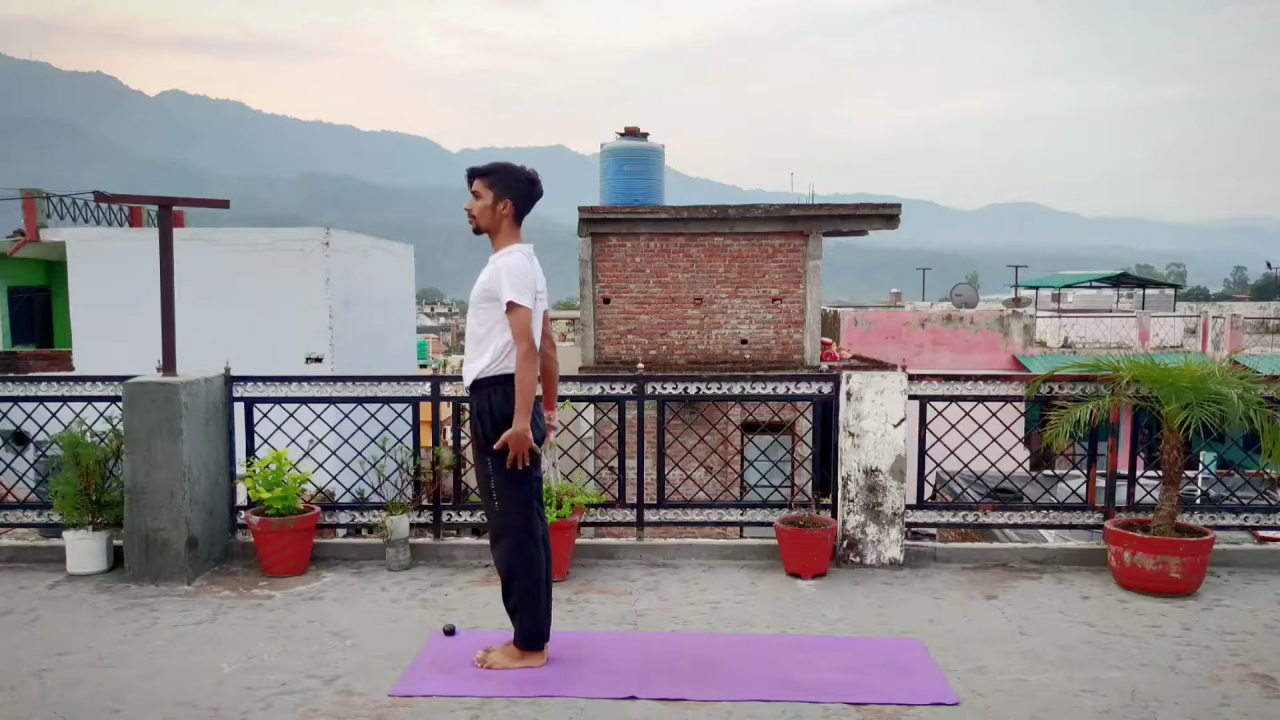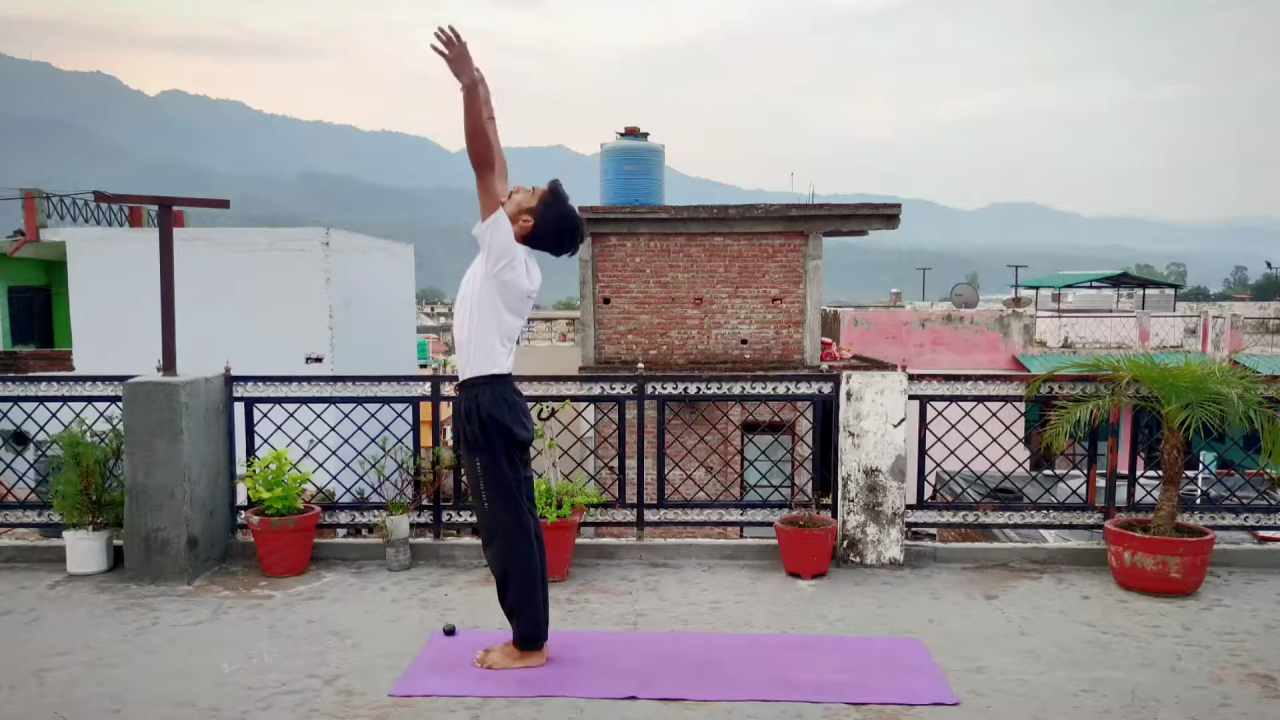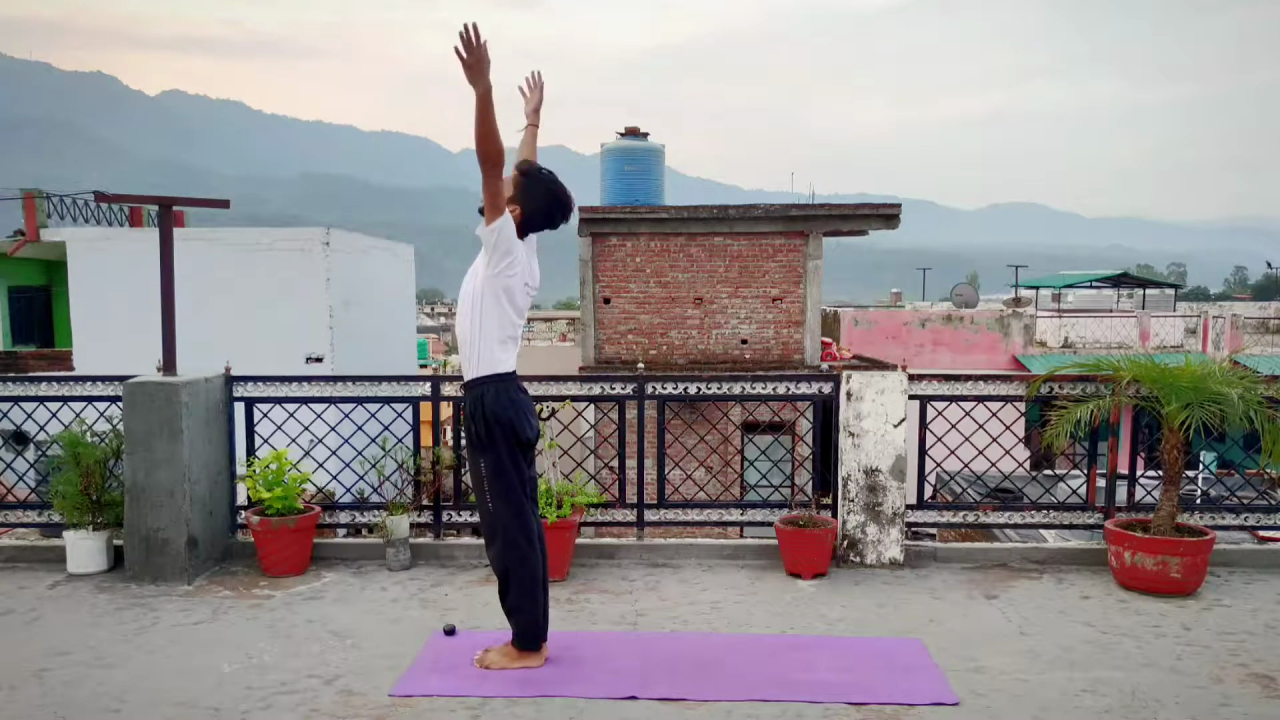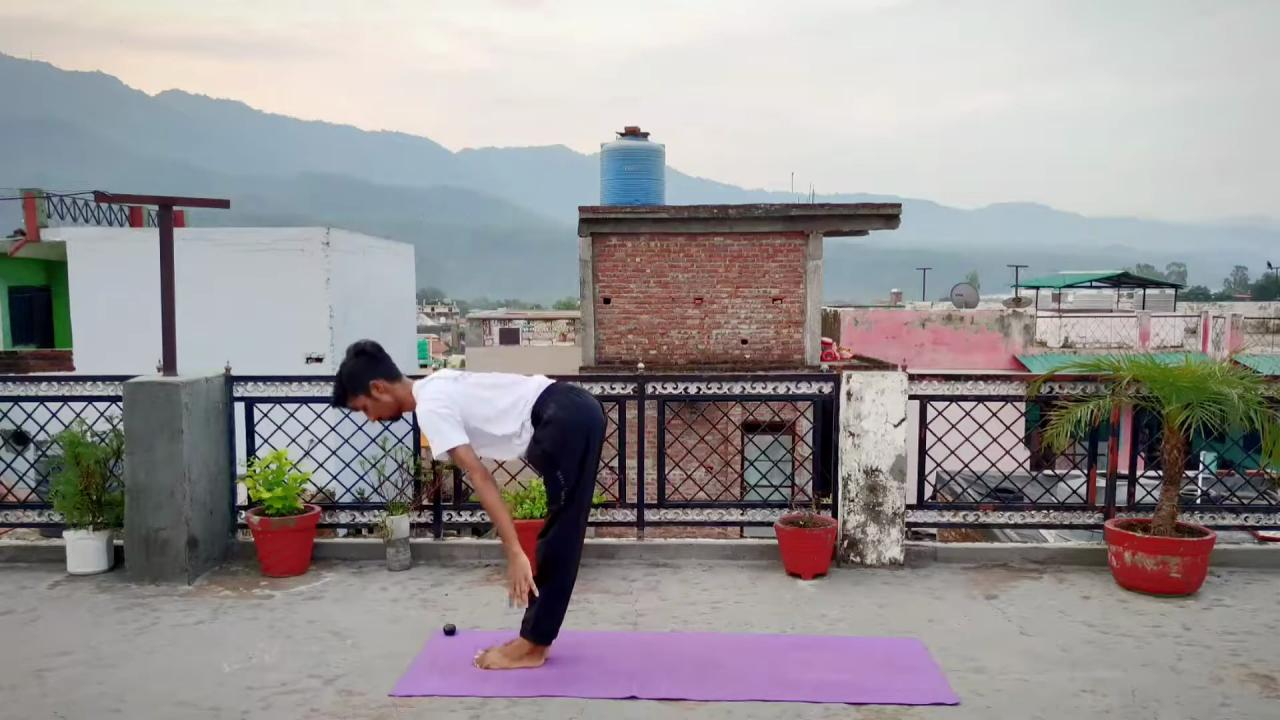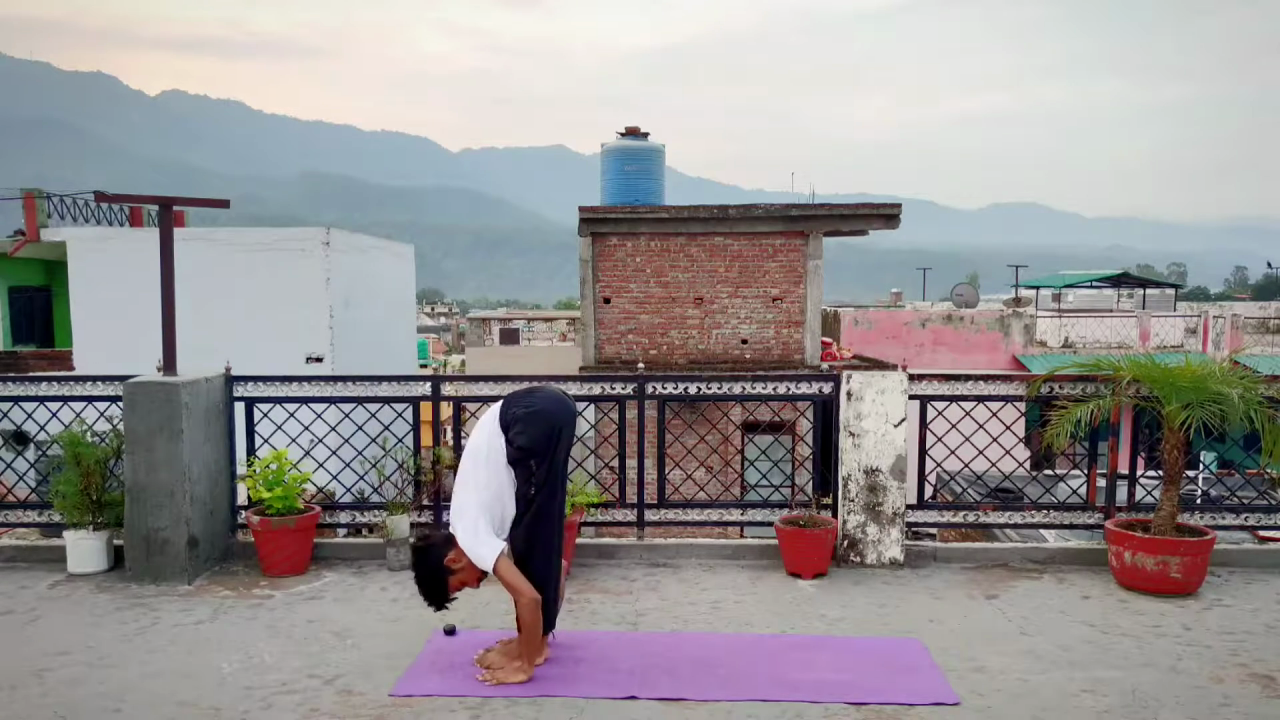
dt=0.7s
person 1, frame 1
left shoulder: (508, 264)
right shoulder: (522, 263)
left elbow: (525, 347)
right elbow: (546, 345)
left wrist: (521, 420)
right wrist: (549, 408)
left hip: (499, 401)
right hip: (507, 402)
left knee: (512, 525)
right knee: (524, 524)
left ankle: (528, 645)
right ankle: (531, 635)
person 1, frame 2
left shoulder: (505, 251)
right shoulder: (518, 260)
left elbow: (485, 168)
right elbow: (493, 170)
left wrist: (470, 86)
right wrist: (481, 96)
left hip: (485, 401)
right hip: (496, 399)
left knee: (506, 525)
right knee: (514, 522)
left ankle: (528, 645)
right ankle: (530, 635)
person 1, frame 3
left shoulder: (506, 252)
right shoulder: (521, 254)
left elbow: (491, 166)
right elbow: (519, 168)
left wrist: (482, 90)
right wrist: (533, 117)
left hip: (490, 399)
right hip: (502, 397)
left knee: (508, 522)
right knee: (516, 520)
left ankle: (527, 646)
right ankle: (530, 635)
person 1, frame 4
left shoulder: (431, 408)
right shoulder: (437, 390)
left elbow: (482, 481)
left wrist: (516, 554)
left hip: (567, 422)
right hip: (576, 413)
left knee: (560, 534)
right knee: (560, 531)
left ankle: (533, 644)
right ankle: (536, 635)
person 1, frame 5
left shoulder: (469, 534)
right shoulder: (475, 523)
left elbow: (528, 596)
left wrist: (526, 666)
left hip: (537, 417)
right hip: (547, 409)
left knee: (532, 536)
right knee: (539, 534)
left ankle: (534, 646)
right ankle: (535, 640)
